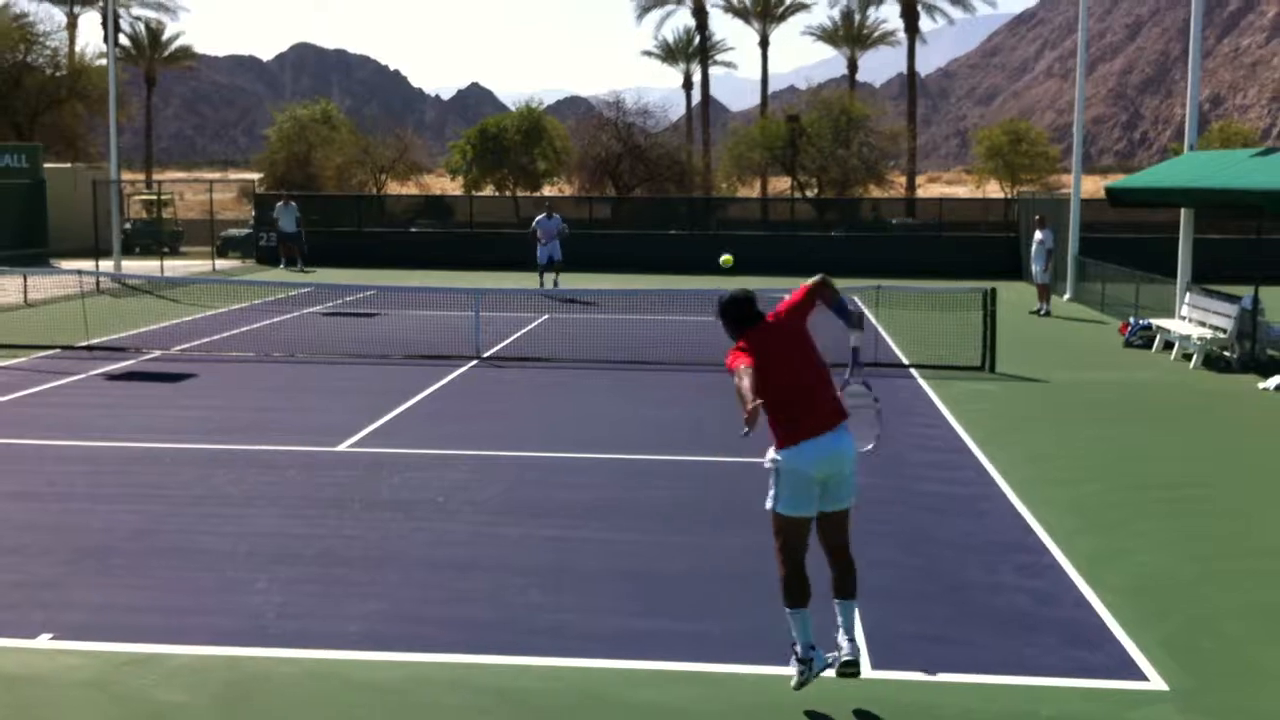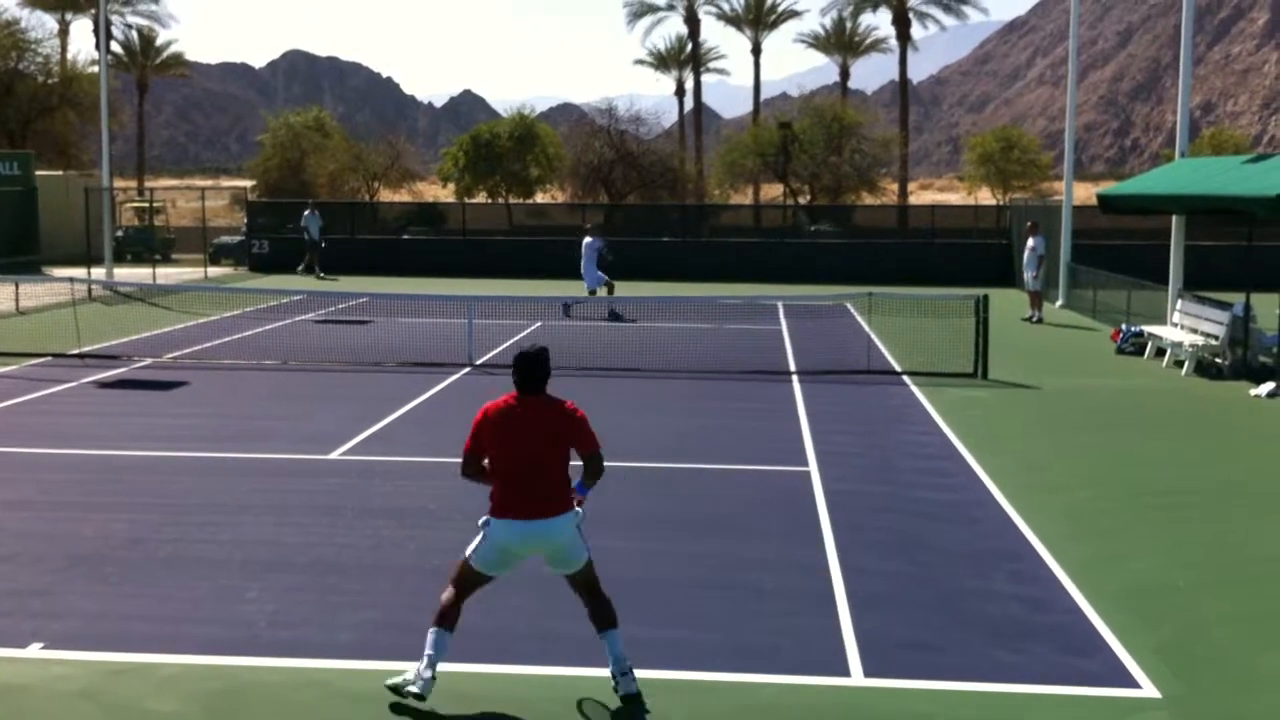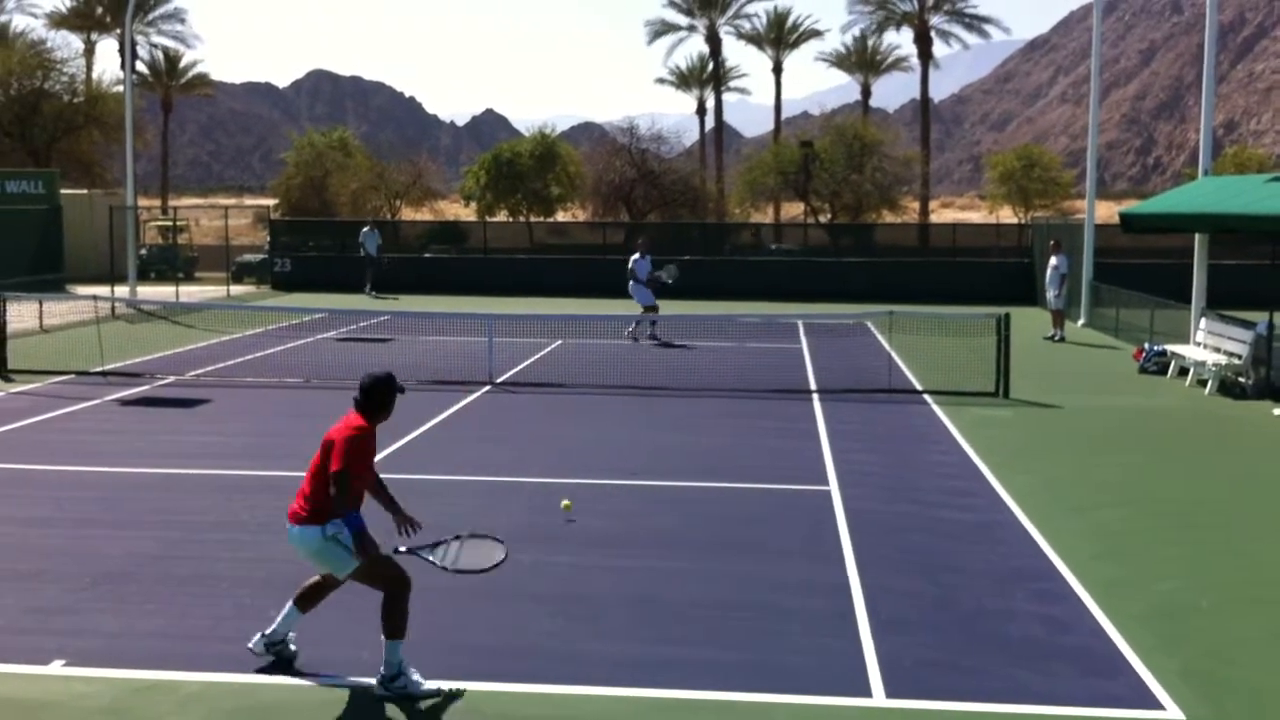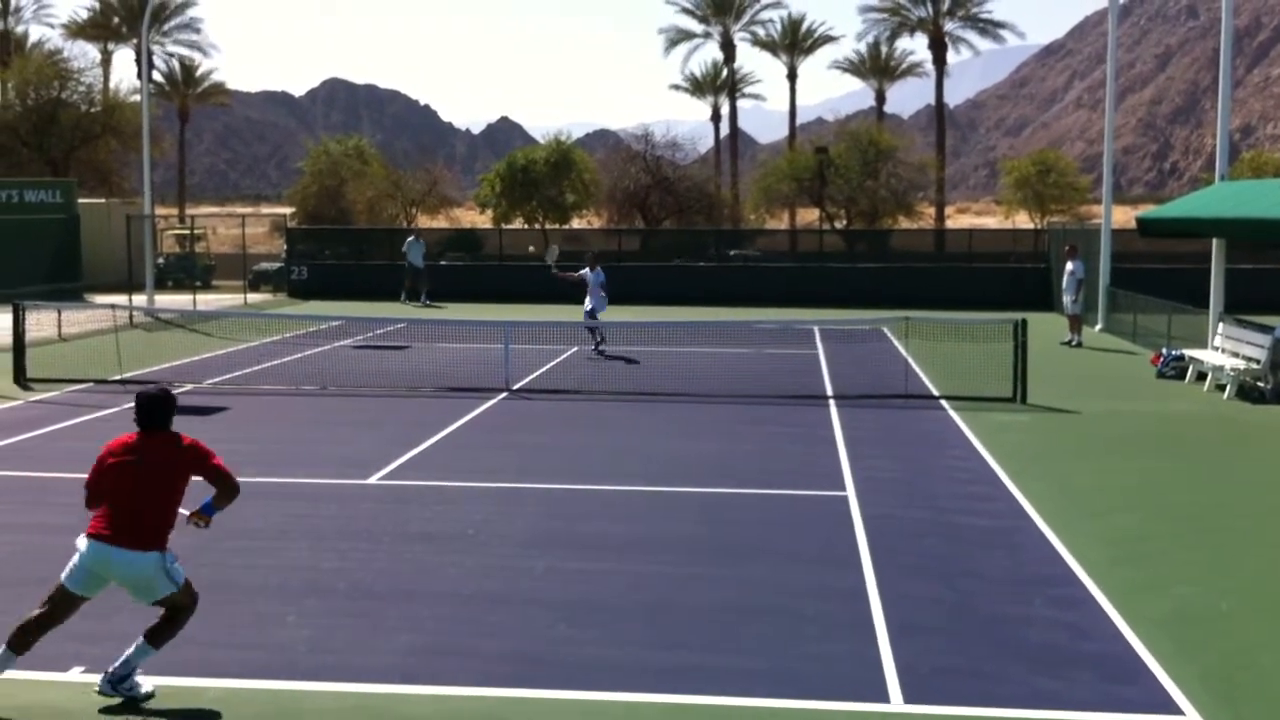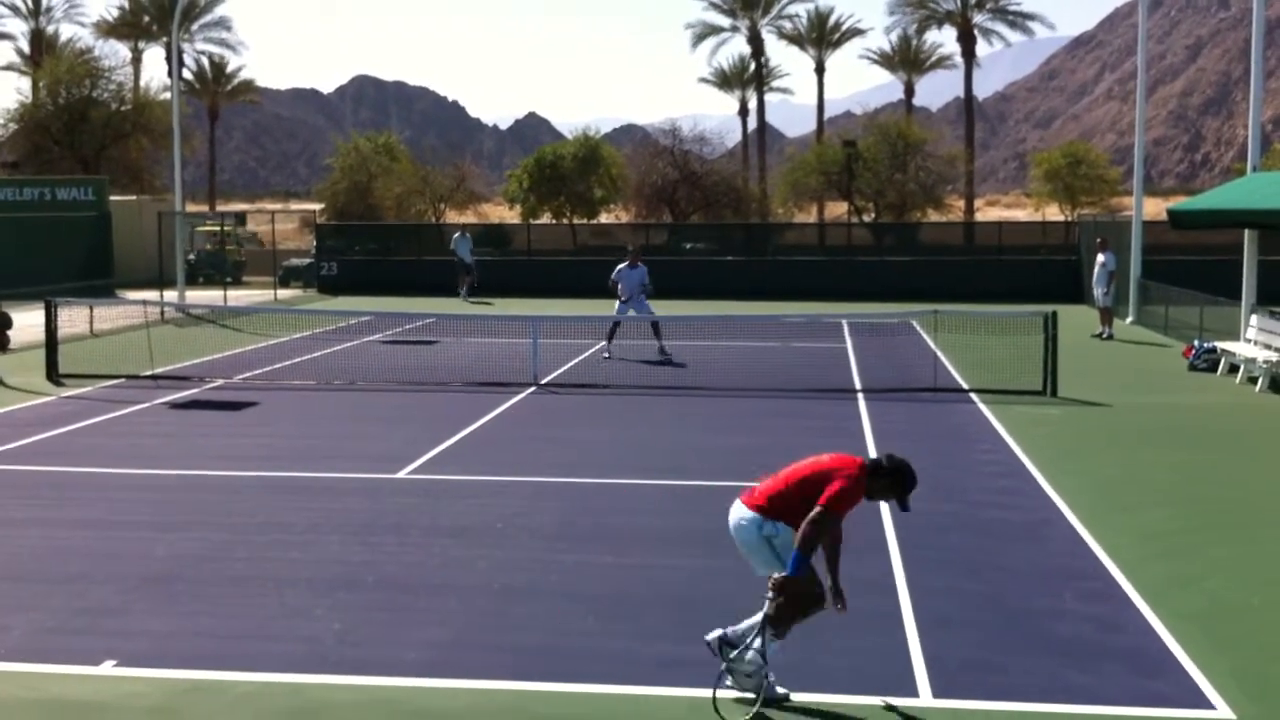
dt=1s
person 1, frame 1
left shoulder: (739, 353)
right shoulder: (783, 319)
left elbow: (746, 375)
right elbow: (820, 284)
left wrist: (749, 404)
right wrist: (851, 320)
left hip: (798, 454)
right hip: (839, 439)
left knee: (791, 556)
right knee: (837, 550)
left ankle: (806, 654)
right ankle: (847, 645)
person 1, frame 2
left shoulder: (490, 413)
right shoulder: (568, 414)
left elbow: (469, 470)
right elbow: (596, 466)
right wrist: (582, 490)
left hip: (506, 526)
right hip: (557, 524)
left knee: (456, 590)
right knee: (592, 592)
left ankle: (424, 674)
right ankle: (623, 676)
person 1, frame 3
left shoulder: (355, 425)
right shoulder: (358, 434)
left elbow: (370, 479)
right elbow: (341, 492)
left wrist: (397, 510)
right wrist: (362, 536)
left hip: (305, 522)
right hip: (319, 528)
left knee: (334, 577)
right knee: (398, 584)
left ankle: (271, 639)
right ankle: (394, 674)
person 1, frame 4
left shoulder: (113, 449)
right shoulder: (186, 449)
left elbow: (90, 501)
right elbow: (230, 488)
right wrist: (207, 509)
left hip: (96, 547)
right hip: (143, 557)
left knee: (51, 613)
right knee: (184, 604)
right ankle: (120, 677)
person 1, frame 5
left shoulder: (849, 467)
right shoulder: (853, 480)
left elbow: (831, 529)
right elbow: (814, 525)
left wrist: (833, 581)
right wrist: (793, 573)
left hip: (750, 513)
right hip: (757, 521)
left knee: (797, 598)
right knee: (810, 598)
right ankle: (732, 640)
